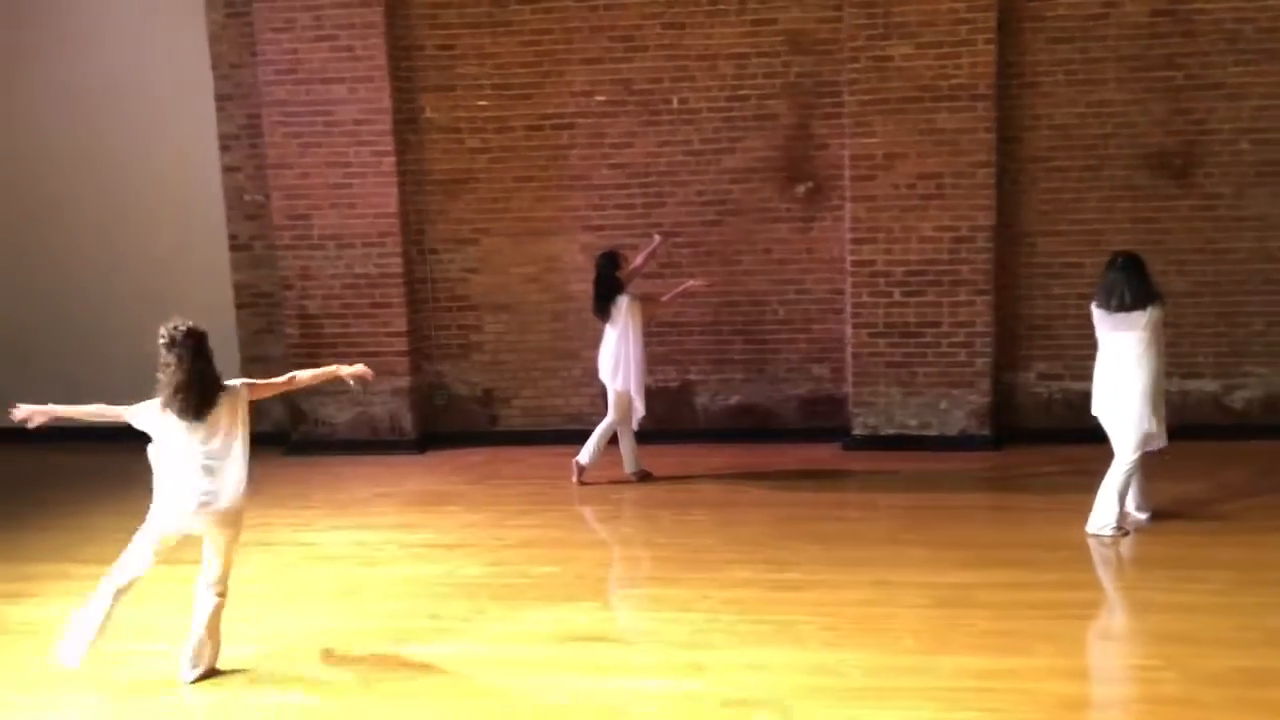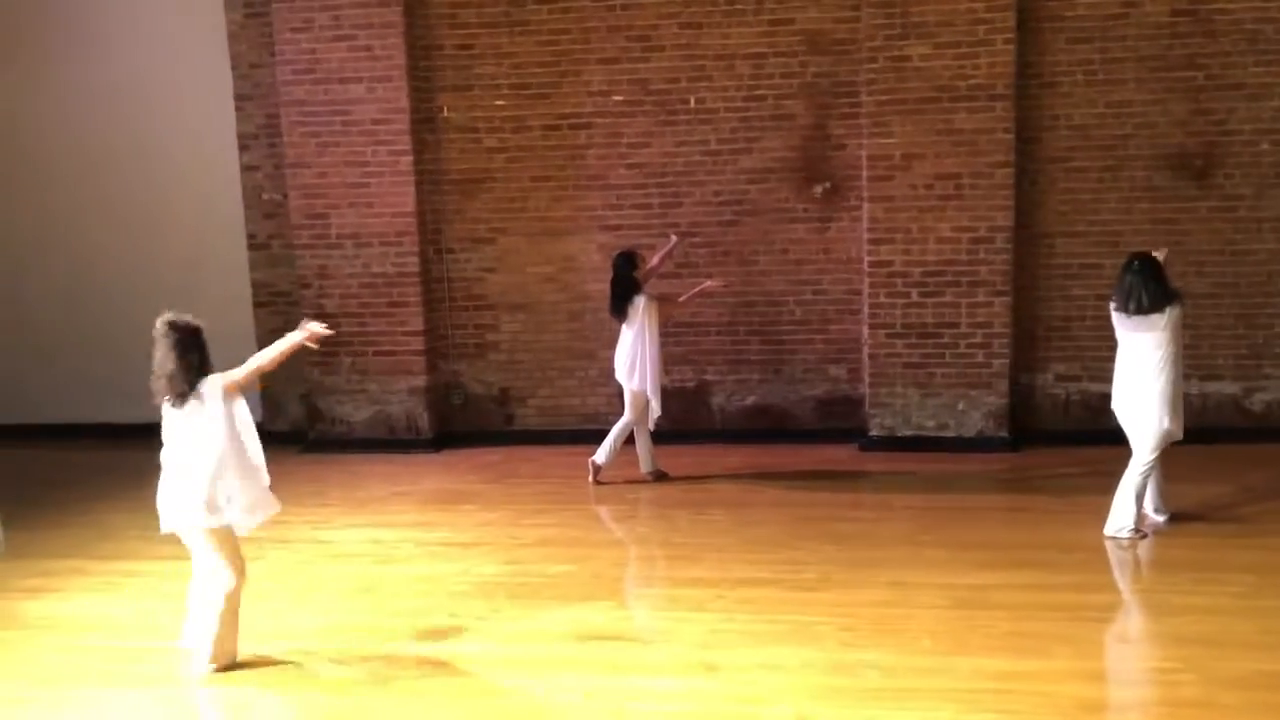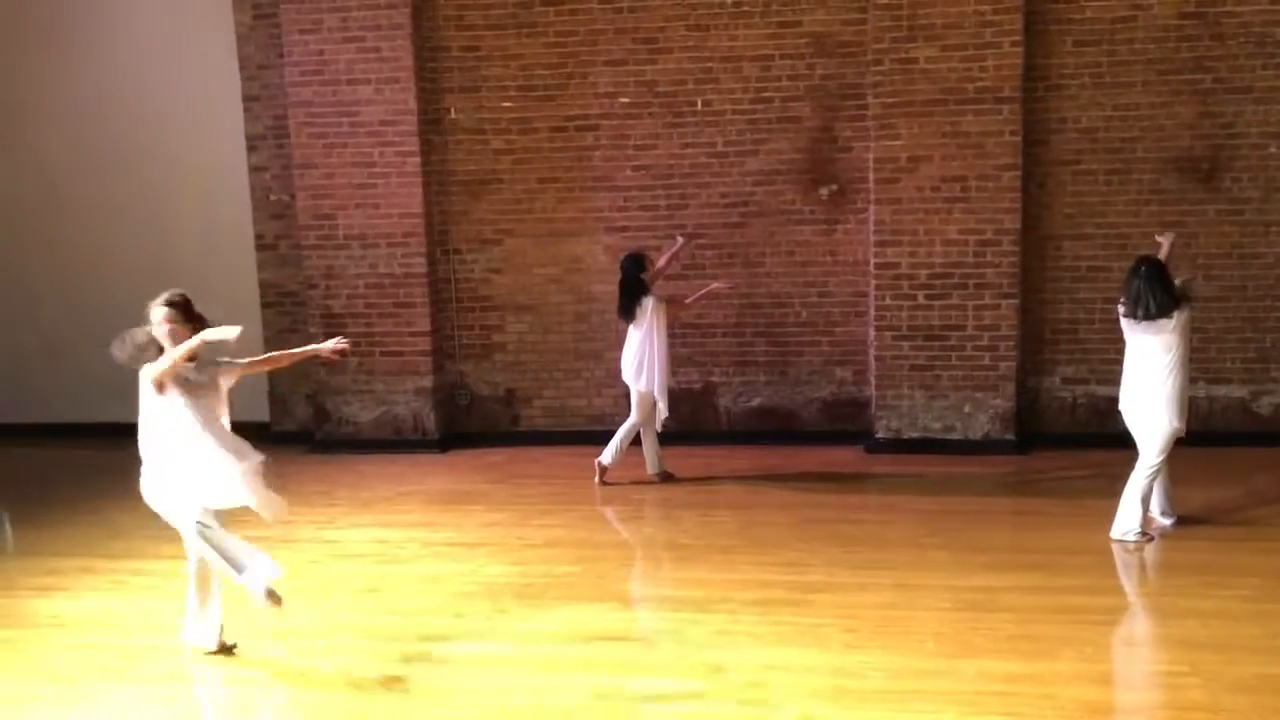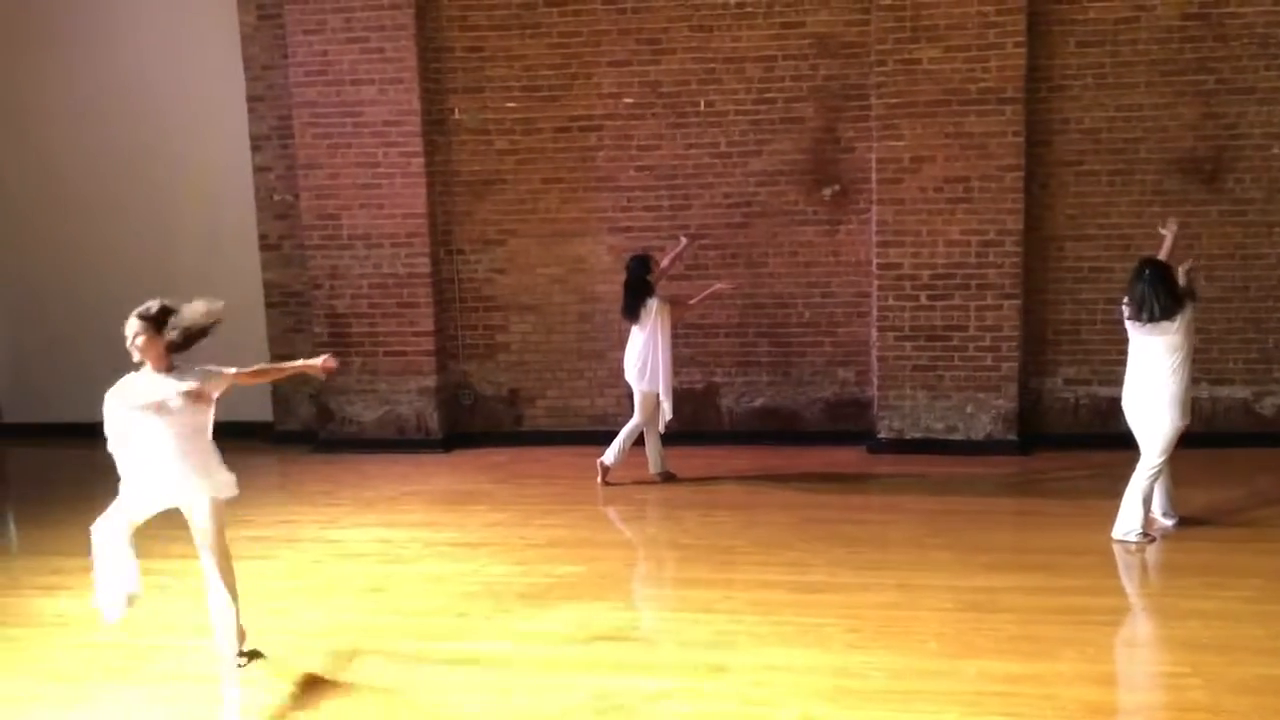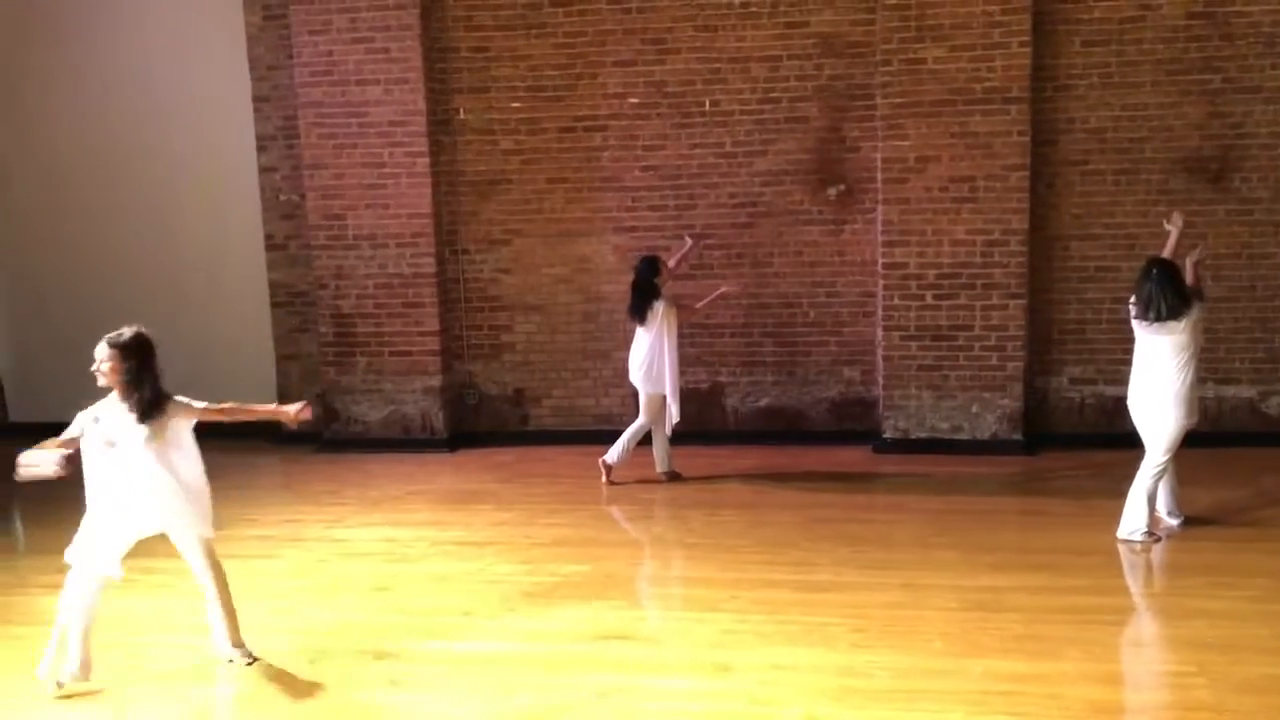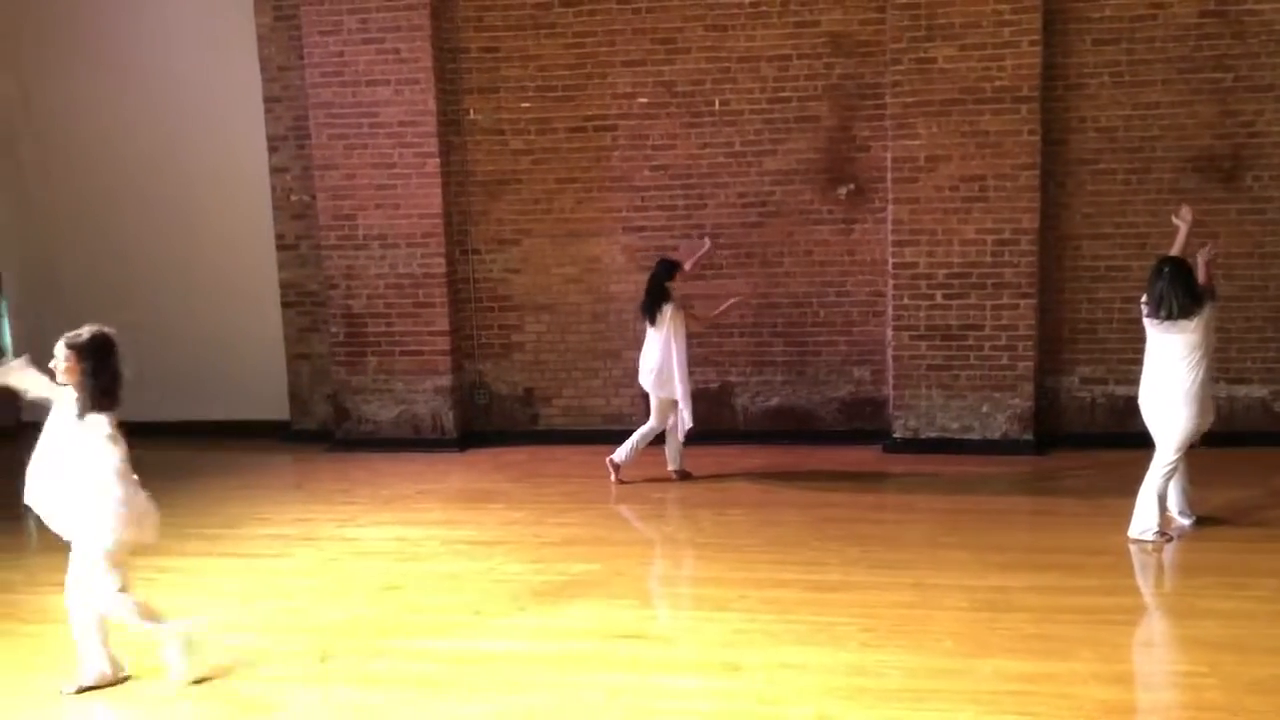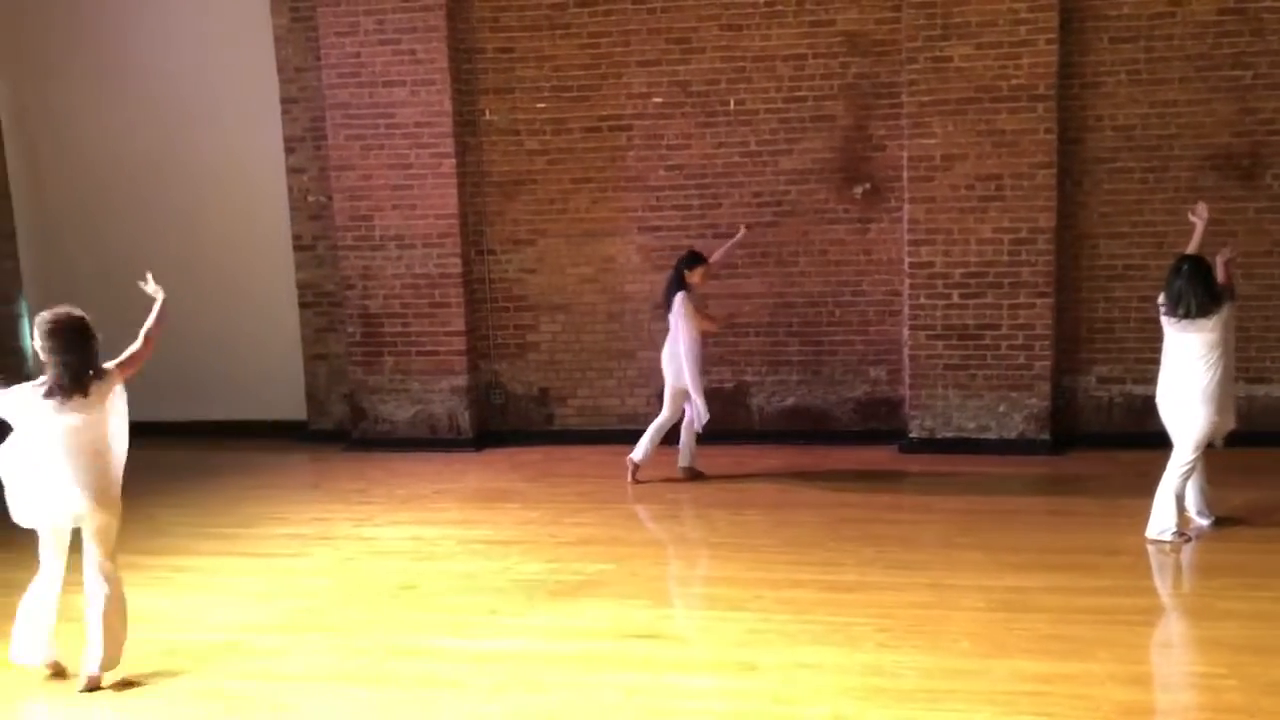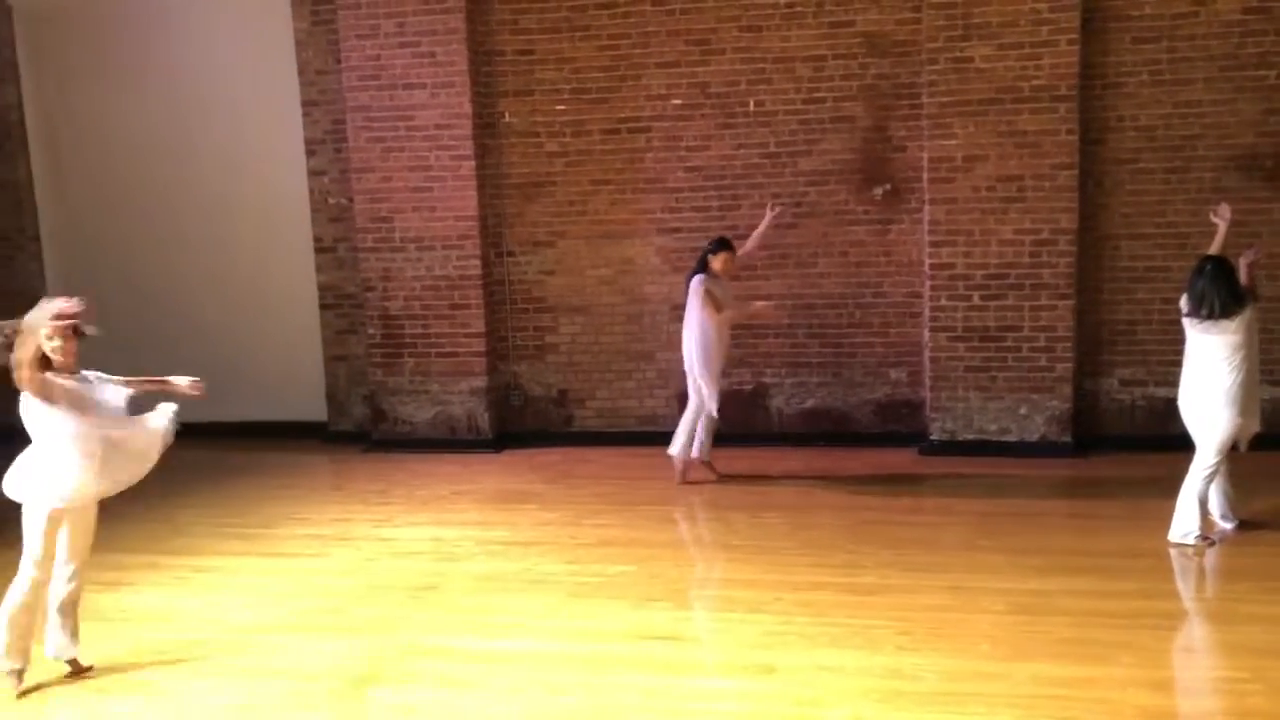
dt=0.2s
person 1, frame 1
left shoulder: (163, 409)
right shoulder: (231, 396)
left elbow: (105, 411)
right elbow: (287, 382)
left wrist: (48, 410)
right wrist: (339, 370)
left hip: (179, 504)
right hip: (222, 510)
left knee: (128, 569)
right knee: (214, 585)
left ankle: (81, 636)
right ankle: (197, 664)
person 1, frame 2
left shoulder: (173, 399)
right shoulder: (211, 387)
right elbow: (253, 366)
right wrist: (298, 335)
left hip: (176, 498)
right hip: (202, 500)
left knee: (208, 567)
right knee: (228, 574)
left ankle: (198, 641)
right ankle: (214, 655)
person 1, frame 3
left shoulder: (210, 370)
right shoulder: (153, 374)
left elbow: (261, 362)
right elbow: (168, 362)
left wrist: (313, 348)
right wrist: (203, 336)
left hip: (205, 477)
right hip: (170, 476)
left knee: (203, 554)
right knee: (198, 524)
left ankle: (206, 636)
right ankle: (256, 574)
person 1, frame 4
left shoulder: (198, 377)
right shoulder: (130, 387)
left elbow: (252, 375)
right elbow: (137, 400)
left wrist: (303, 365)
right wrist: (183, 394)
left hip: (197, 480)
right hip: (147, 481)
left knee: (216, 557)
right knee: (107, 529)
left ankle: (230, 641)
right ankle: (119, 591)
person 1, frame 5
left shoulder: (165, 408)
right shoulder: (95, 415)
left elbow: (220, 412)
right elbow: (62, 443)
left wrist: (278, 411)
right wrist: (39, 456)
left hip: (172, 505)
right hip: (118, 510)
left knee: (208, 574)
right knee: (84, 580)
left ankle: (233, 646)
right ankle: (67, 666)
person 1, frame 6
left shoulder: (96, 419)
right shoulder: (67, 398)
left elbow: (108, 457)
right elbow: (45, 386)
left hip: (108, 515)
right hip: (82, 511)
left knee: (106, 593)
right knee: (79, 592)
left ankle: (171, 639)
right ankle: (99, 668)
person 1, frame 7
right shoulder: (102, 383)
right elbow: (142, 348)
right wrist: (159, 302)
left hip: (54, 498)
right hip: (98, 496)
left knee: (51, 573)
right knee: (102, 576)
left ankle: (40, 653)
right ankle: (97, 666)
person 1, frame 8
left shoulder: (90, 383)
right shoulder: (38, 387)
left elbow: (127, 384)
left wrist: (170, 383)
right wrist: (37, 321)
left hip: (82, 490)
right hip: (50, 490)
left knee: (73, 568)
right knee: (35, 573)
left ankle: (64, 650)
person 2, frame 1
left shoulder: (1099, 311)
right shoulder: (1152, 313)
left wrist: (1120, 274)
left hip: (1107, 396)
right hip: (1135, 398)
left knee: (1127, 454)
right knee: (1127, 459)
left ankle: (1135, 508)
right ankle: (1103, 521)
person 2, frame 2
left shoulder: (1118, 311)
right shoulder: (1171, 314)
left elbow: (1133, 292)
right elbow: (1169, 295)
left wrist: (1153, 263)
right wrist: (1156, 269)
left hip: (1126, 398)
right hip: (1155, 400)
left knee: (1148, 455)
right knee: (1144, 461)
left ankle: (1154, 510)
right ankle: (1121, 524)
person 2, frame 3
left shoulder: (1126, 314)
right shoulder: (1178, 317)
left elbow: (1145, 284)
right elbow: (1179, 293)
left wrist: (1164, 249)
right wrist: (1176, 284)
left hip: (1134, 401)
right hip: (1162, 404)
left knee: (1155, 457)
right knee: (1150, 463)
left ankle: (1162, 513)
right ankle: (1126, 527)
person 2, frame 4
left shoulder: (1130, 313)
right shoulder: (1181, 317)
left elbow: (1151, 277)
right elbow: (1186, 291)
left wrist: (1169, 238)
right wrist: (1184, 273)
left hip: (1136, 400)
right hip: (1165, 404)
left knee: (1157, 457)
right knee: (1152, 463)
left ankle: (1163, 514)
right ankle: (1128, 527)
person 2, frame 5
left shoulder: (1137, 311)
right shoulder: (1189, 316)
left elbow: (1157, 274)
right elbow: (1194, 290)
left wrist: (1174, 233)
right wrist: (1192, 266)
left hip: (1141, 399)
right hip: (1170, 403)
left knee: (1162, 456)
right knee: (1156, 461)
left ankle: (1169, 513)
right ankle: (1133, 527)
person 2, frame 6
left shoulder: (1148, 310)
right shoulder: (1200, 315)
left elbow: (1168, 271)
right elbow: (1206, 289)
left wrist: (1184, 229)
right wrist: (1203, 264)
left hip: (1152, 397)
right hip: (1182, 402)
left knee: (1174, 455)
right knee: (1167, 461)
left ankle: (1181, 513)
right ankle: (1144, 527)
person 2, frame 7
left shoulder: (1167, 309)
right shoulder: (1218, 314)
left elbow: (1185, 270)
right elbow: (1225, 290)
left wrist: (1199, 226)
right wrist: (1223, 265)
left hip: (1169, 396)
right hip: (1199, 401)
left knee: (1191, 454)
right knee: (1184, 460)
left ankle: (1200, 513)
right ankle: (1162, 527)
person 2, frame 8
left shoulder: (1188, 309)
right shoulder: (1241, 316)
left elbow: (1208, 269)
right elbow: (1247, 291)
left wrist: (1222, 227)
right wrist: (1246, 267)
left hip: (1192, 399)
right hip: (1222, 403)
left knee: (1214, 457)
right knee: (1206, 463)
left ankle: (1223, 517)
right ankle: (1185, 530)
person 3, frame 1
left shoulder: (616, 295)
right shoulder: (624, 300)
left elbow: (642, 272)
right elbow: (657, 295)
left wrist: (661, 252)
right wrist: (682, 280)
left hip: (619, 362)
right hip: (620, 364)
left knee: (625, 417)
right knee: (615, 418)
left ankle: (633, 467)
right ankle: (582, 461)
person 3, frame 2
left shoulder: (631, 294)
right shoulder: (642, 301)
left elbow: (656, 268)
right elbow: (676, 300)
left wrist: (674, 248)
right wrist: (700, 282)
left hip: (634, 362)
right hip: (636, 364)
left knee: (641, 418)
right knee: (631, 418)
left ankle: (649, 467)
right ankle: (598, 460)
person 3, frame 3
left shoulder: (637, 295)
right shoulder: (651, 303)
left elbow: (662, 267)
right elbow: (684, 304)
left wrist: (679, 247)
right wrist: (711, 288)
left hip: (640, 363)
right hip: (643, 366)
left knee: (648, 419)
right knee: (638, 419)
left ankle: (656, 468)
right ankle: (605, 461)
person 3, frame 4
left shoulder: (641, 295)
right shoulder: (656, 304)
left elbow: (666, 267)
right elbow: (688, 306)
left wrist: (683, 247)
right wrist: (714, 289)
left hip: (642, 363)
right hip: (647, 366)
left knee: (651, 419)
right knee: (641, 419)
left ankle: (658, 468)
right ankle: (607, 461)
person 3, frame 5
left shoulder: (645, 297)
right shoulder: (663, 306)
left elbow: (672, 268)
right elbow: (694, 309)
left wrist: (688, 248)
right wrist: (720, 293)
left hip: (646, 364)
right hip: (651, 367)
left knee: (659, 418)
right knee: (646, 420)
left ankle: (664, 467)
right ankle: (610, 459)
person 3, frame 6
left shoulder: (657, 299)
right shoulder: (672, 309)
left elbow: (686, 269)
right elbow: (702, 321)
left wrist: (705, 250)
right wrist: (729, 305)
left hip: (657, 366)
right hip: (662, 370)
left knee: (675, 416)
right knee: (657, 422)
left ankle: (675, 466)
right ankle: (617, 458)
person 3, frame 7
left shoulder: (685, 290)
right shoulder: (684, 299)
left elbow: (714, 260)
right elbow: (710, 325)
left wrist: (738, 239)
left hip: (684, 361)
right hip: (680, 362)
left knee: (693, 411)
right knee: (669, 415)
left ankle: (686, 463)
right ankle: (636, 458)
person 3, frame 8
left shoulder: (718, 277)
right shoulder: (699, 283)
left elbow: (749, 247)
right elbow: (716, 316)
left wrist: (767, 221)
right wrist: (749, 308)
left hip: (715, 351)
right hip: (701, 351)
left knee: (711, 405)
right knee: (698, 404)
left ankle: (700, 453)
right ankle: (680, 455)
